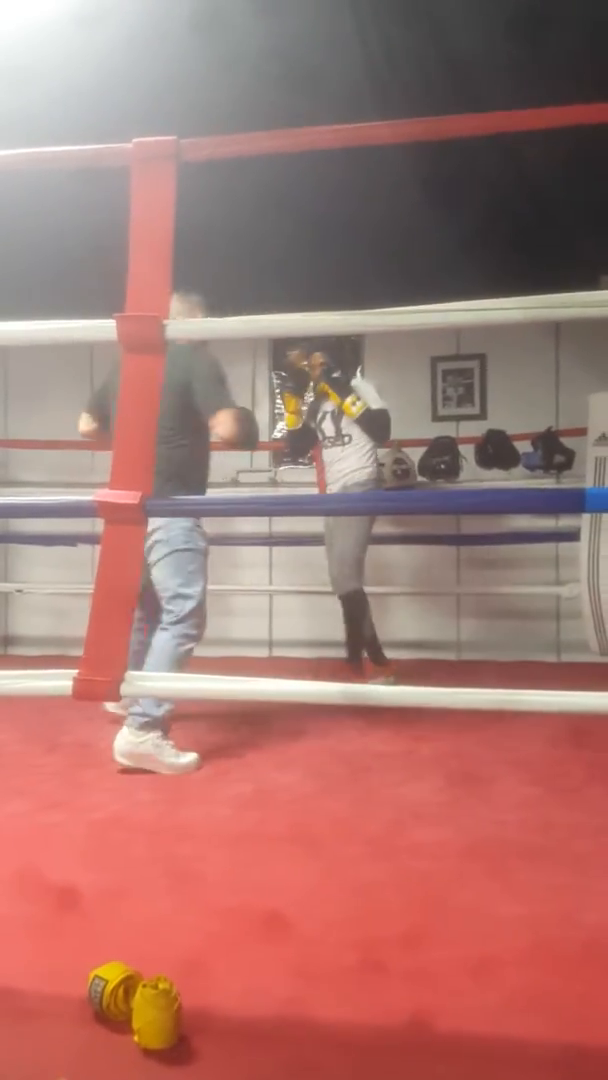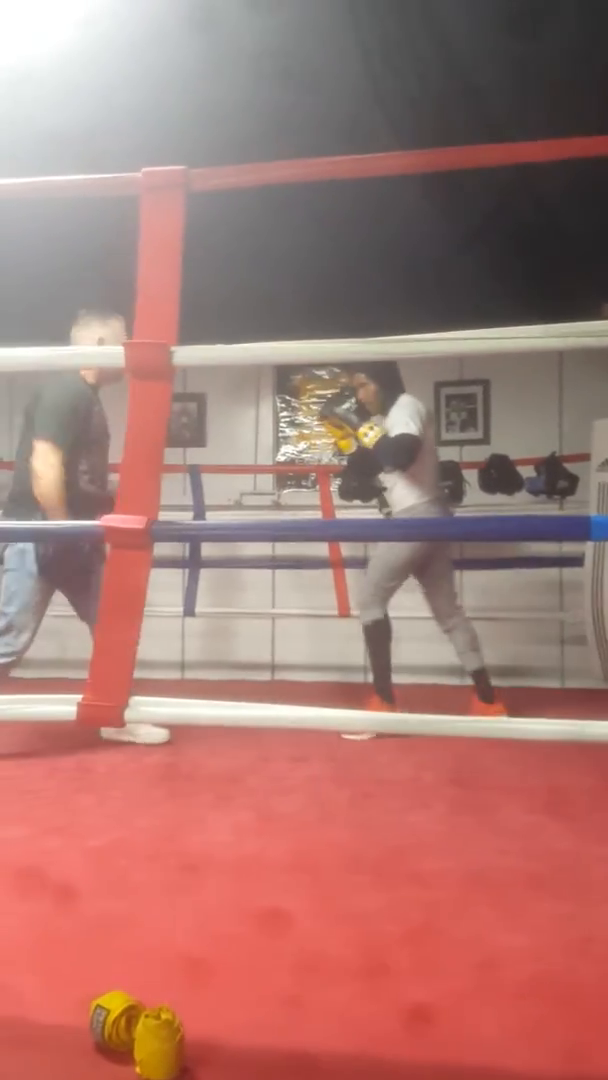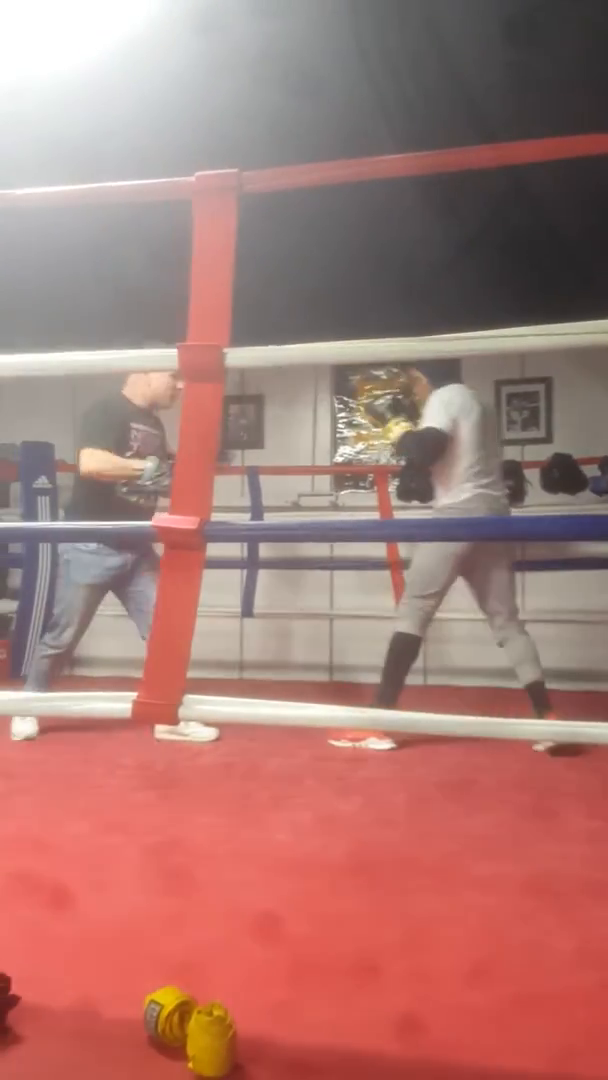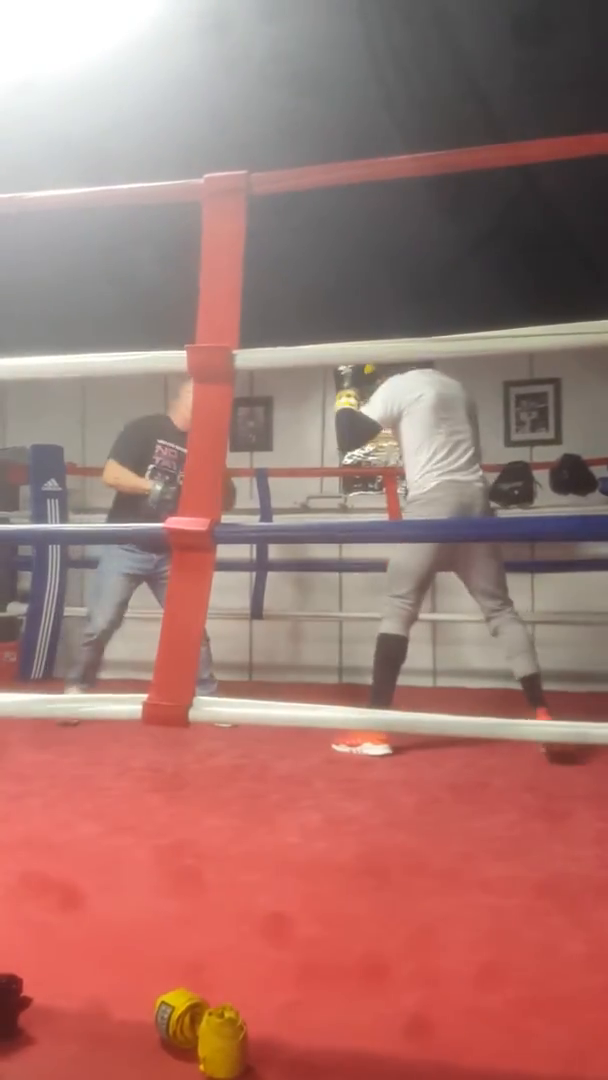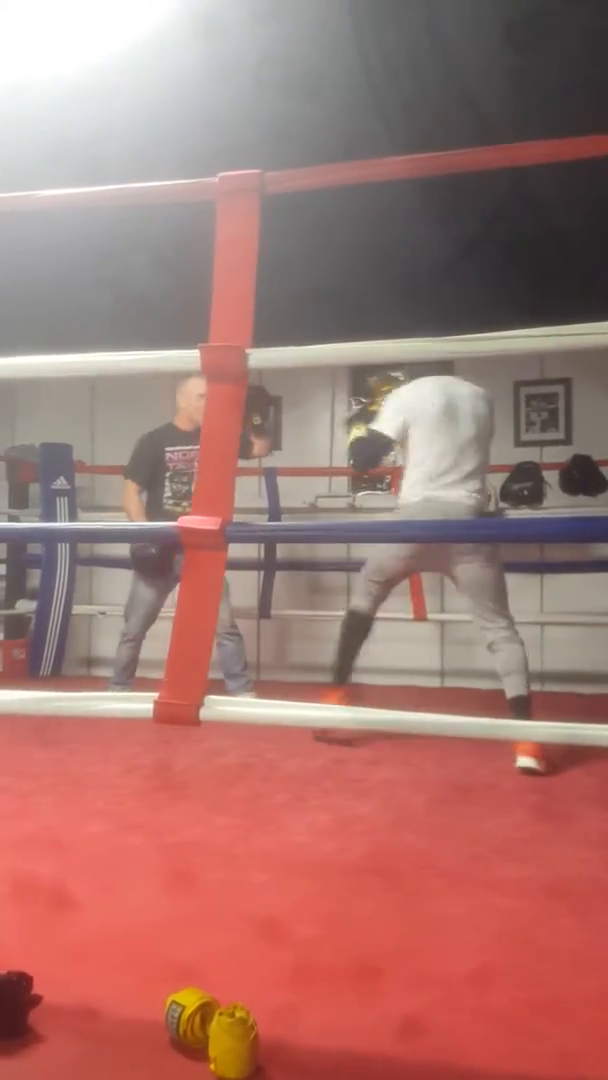
dt=0.7s
person 1, frame 1
left shoulder: (126, 367)
right shoulder: (198, 361)
left elbow: (87, 426)
right elbow: (228, 429)
right wrist: (245, 419)
left knee: (150, 608)
right knee: (183, 615)
left ankle: (131, 695)
right ankle: (142, 730)
person 1, frame 2
left shoulder: (86, 395)
right shoulder: (63, 390)
right elbow: (43, 466)
right wrist: (61, 529)
left hip: (73, 537)
right hip: (36, 534)
person 1, frame 3
left shoulder: (154, 421)
right shoulder: (107, 412)
left elbow: (162, 474)
right elbow: (89, 464)
right wrist: (149, 468)
left hip: (135, 546)
right hip: (91, 545)
right knee: (63, 633)
person 1, frame 4
right shoulder: (143, 430)
left elbow: (225, 502)
right elbow: (111, 475)
left wrist: (224, 487)
right wrist: (156, 488)
left hip: (169, 552)
right hip: (124, 547)
right knee: (99, 626)
left ankle: (206, 698)
right ankle: (79, 688)
person 1, frame 5
right shoulder: (155, 441)
left elbow: (261, 449)
right elbow: (131, 492)
right hip: (159, 549)
left knee: (224, 625)
right knee: (134, 627)
left ankle: (243, 693)
right ankle: (118, 691)
person 2, frame 1
left shoulder: (360, 387)
right shoulder: (317, 404)
left elbow: (381, 432)
right elbow: (294, 449)
left wrist: (343, 391)
right wrist: (292, 400)
left hip: (360, 490)
right hip: (335, 495)
left knee: (345, 572)
right knee: (342, 579)
left ankle: (355, 665)
right ankle: (377, 662)
person 2, frame 2
left shoulder: (405, 407)
right shoulder: (394, 414)
left elbow: (398, 457)
right elbow: (367, 467)
left wrist: (362, 425)
right wrist: (347, 432)
left hip: (417, 517)
right hip: (428, 517)
left knee: (371, 597)
right knee: (448, 611)
left ankle: (384, 704)
right ankle: (488, 702)
person 2, frame 3
left shoulder: (446, 397)
right shoulder: (479, 405)
left elbow: (424, 453)
left hip: (459, 516)
right hip: (493, 515)
left knee: (413, 611)
right knee: (506, 621)
right ankle: (546, 718)
person 2, frame 4
left shoulder: (397, 385)
right shoulder: (455, 388)
left elbow: (350, 438)
left wrist: (348, 393)
left hip: (433, 504)
right hip: (476, 502)
left knee: (398, 609)
right knee: (500, 608)
left ankle: (376, 729)
right ankle: (539, 714)
person 2, frame 5
left shoulder: (409, 395)
right shoulder: (479, 398)
left elbow: (366, 458)
left hip: (419, 515)
right hip: (469, 519)
left knee: (366, 589)
right knee: (498, 626)
left ankle: (336, 698)
right ankle: (526, 742)
